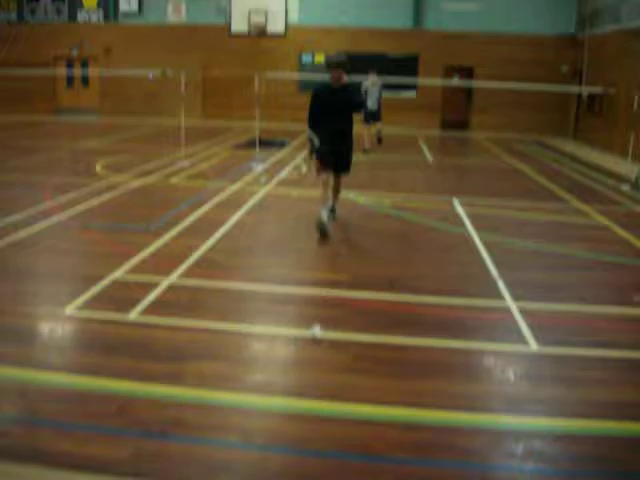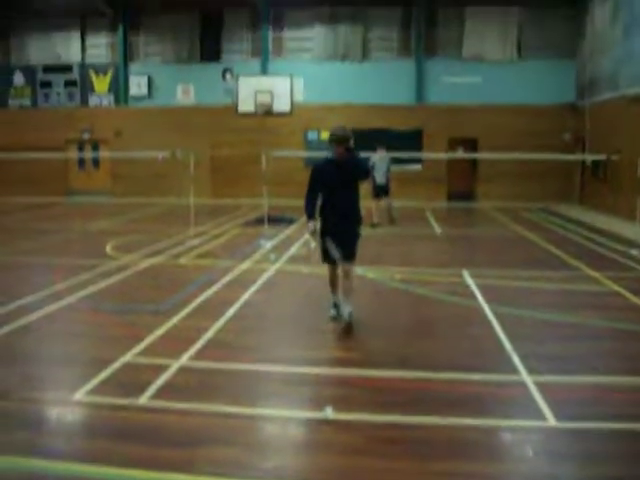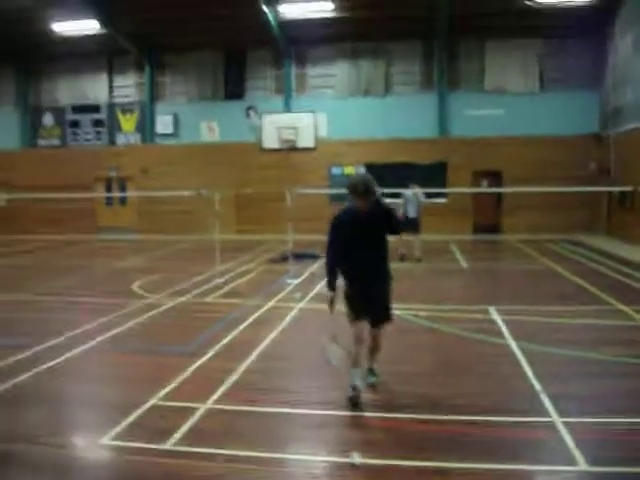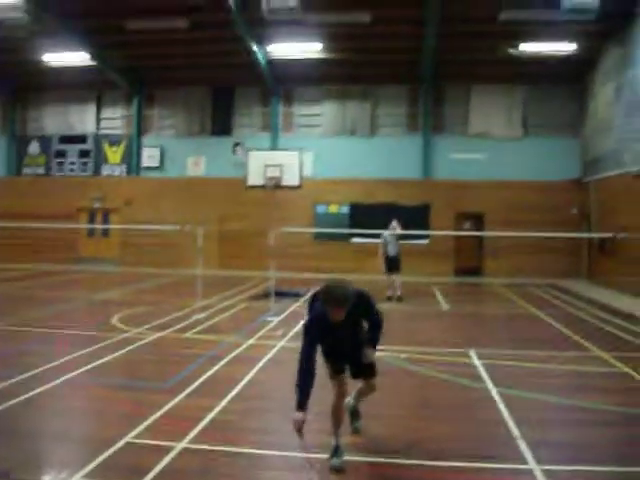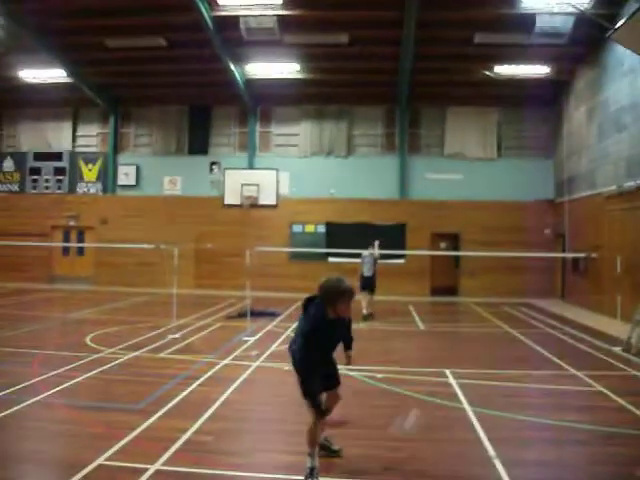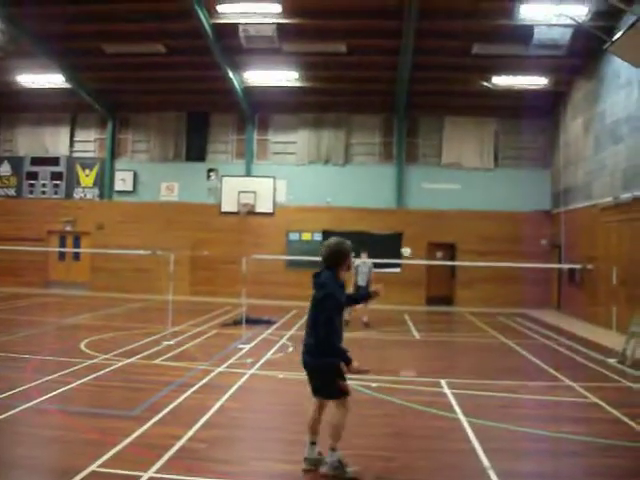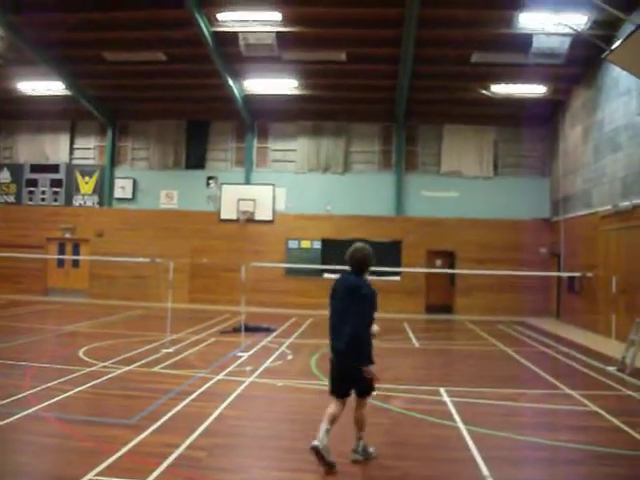
dt=0.5s
person 1, frame 1
left shoulder: (351, 89)
right shoulder: (319, 91)
left elbow: (359, 107)
right elbow: (312, 119)
left wrist: (346, 86)
right wrist: (312, 141)
left hip: (343, 142)
right hip: (324, 142)
left knee: (338, 179)
right knee: (325, 179)
left ankle: (333, 205)
right ankle: (323, 217)
person 1, frame 2
left shoulder: (354, 163)
right shoulder: (321, 167)
left elbow: (365, 173)
right elbow: (311, 194)
left wrist: (351, 151)
right wrist: (311, 219)
left hip: (350, 224)
right hip: (328, 225)
left knee: (346, 269)
right knee: (332, 268)
left ankle: (347, 311)
right ankle: (335, 300)
person 1, frame 3
left shoulder: (380, 212)
right shoulder: (341, 220)
left elbow: (396, 228)
right elbow: (333, 255)
left wrist: (380, 202)
right wrist: (332, 287)
left hip: (379, 282)
right hip: (355, 284)
left knee: (375, 333)
right knee: (359, 333)
left ankle: (370, 366)
right ankle: (356, 385)
person 1, frame 4
left shoulder: (360, 298)
right shoulder: (315, 320)
left elbow: (376, 320)
right elbow: (306, 363)
left wrist: (371, 346)
right wrist: (301, 408)
left hip: (358, 344)
right hip: (333, 349)
left knee: (370, 385)
right knee: (340, 392)
left ankle: (352, 404)
right ankle: (336, 445)
person 1, frame 5
left shoulder: (342, 311)
right shoulder: (310, 326)
right elbow: (305, 372)
left wrist: (348, 347)
right wrist: (321, 412)
left hip: (325, 355)
right hip: (306, 364)
left knee: (334, 396)
right knee: (318, 412)
left ankle: (320, 438)
person 1, frame 6
left shoulder: (332, 282)
right shoulder: (329, 290)
right elbow: (328, 335)
left wrist: (366, 294)
right wrist: (348, 362)
left hip: (315, 354)
right hip: (323, 356)
left knee: (320, 403)
right knee: (341, 403)
left ankle: (312, 455)
person 1, frame 7
left shoulder: (339, 285)
right shoulder: (366, 291)
right elbow: (363, 328)
right wrist: (369, 362)
left hip: (338, 354)
right hip: (357, 356)
left knee: (338, 401)
right knee: (361, 401)
left ankle: (320, 440)
right ankle: (359, 448)
